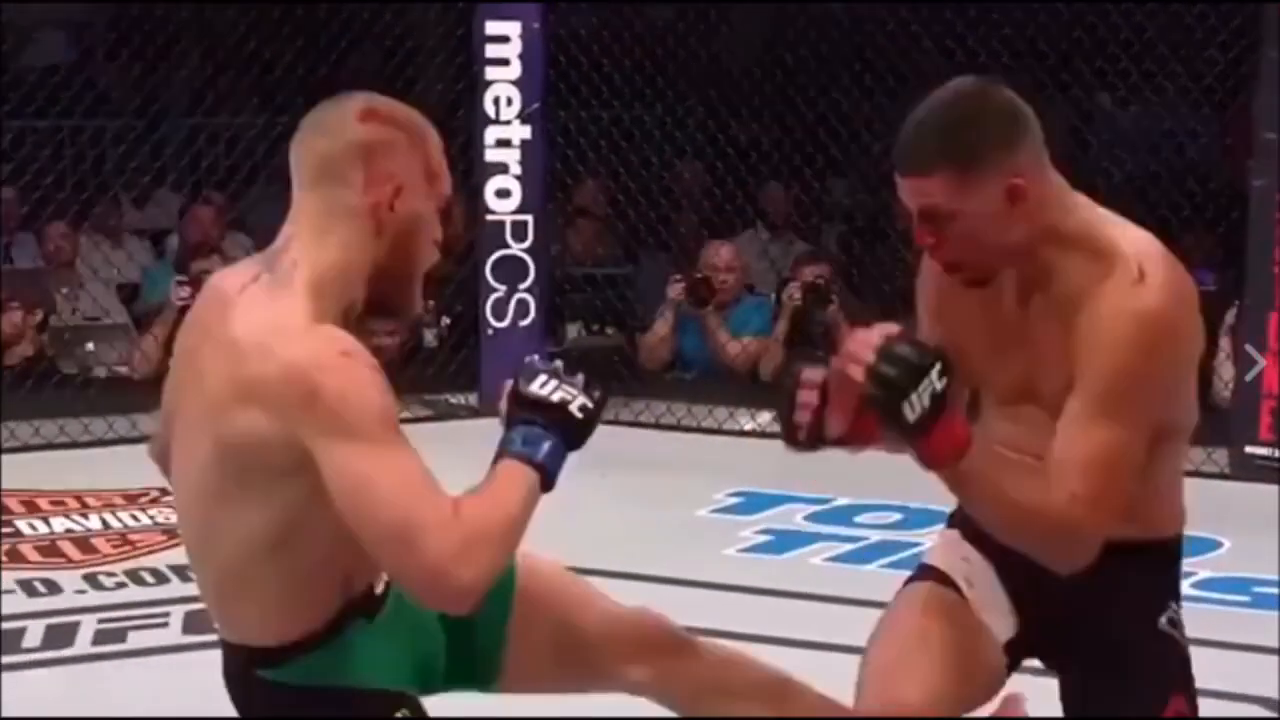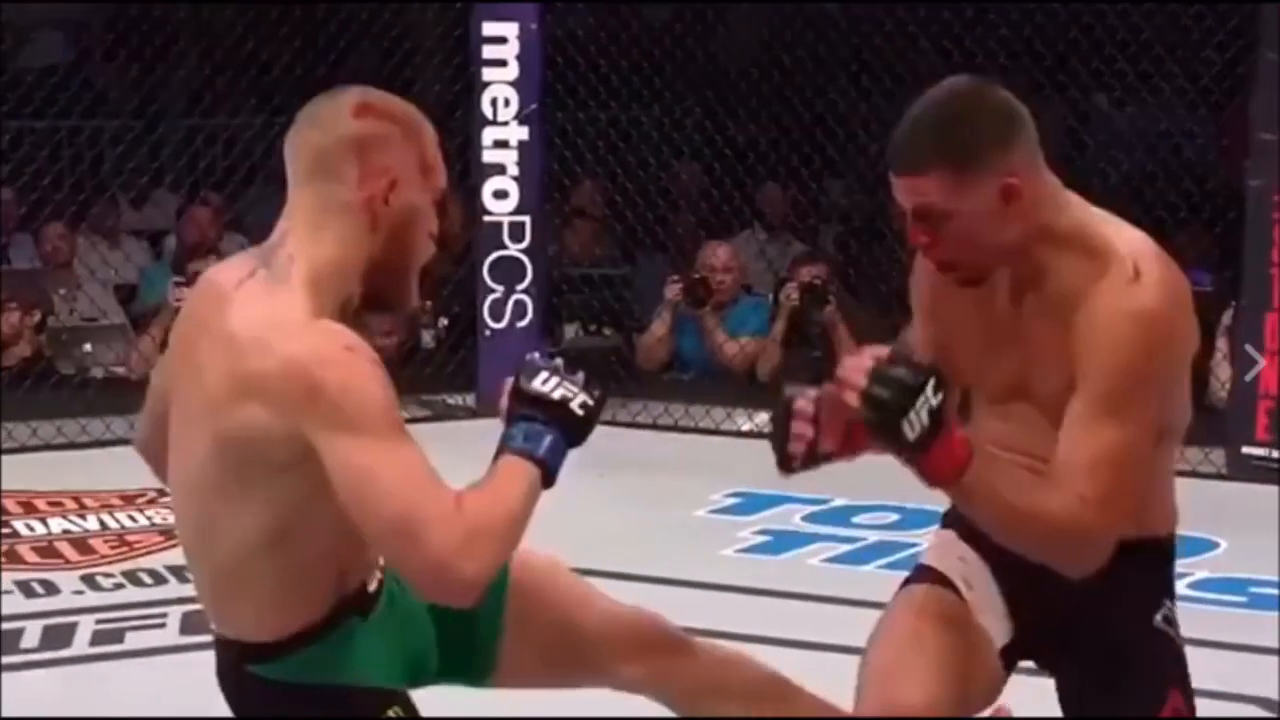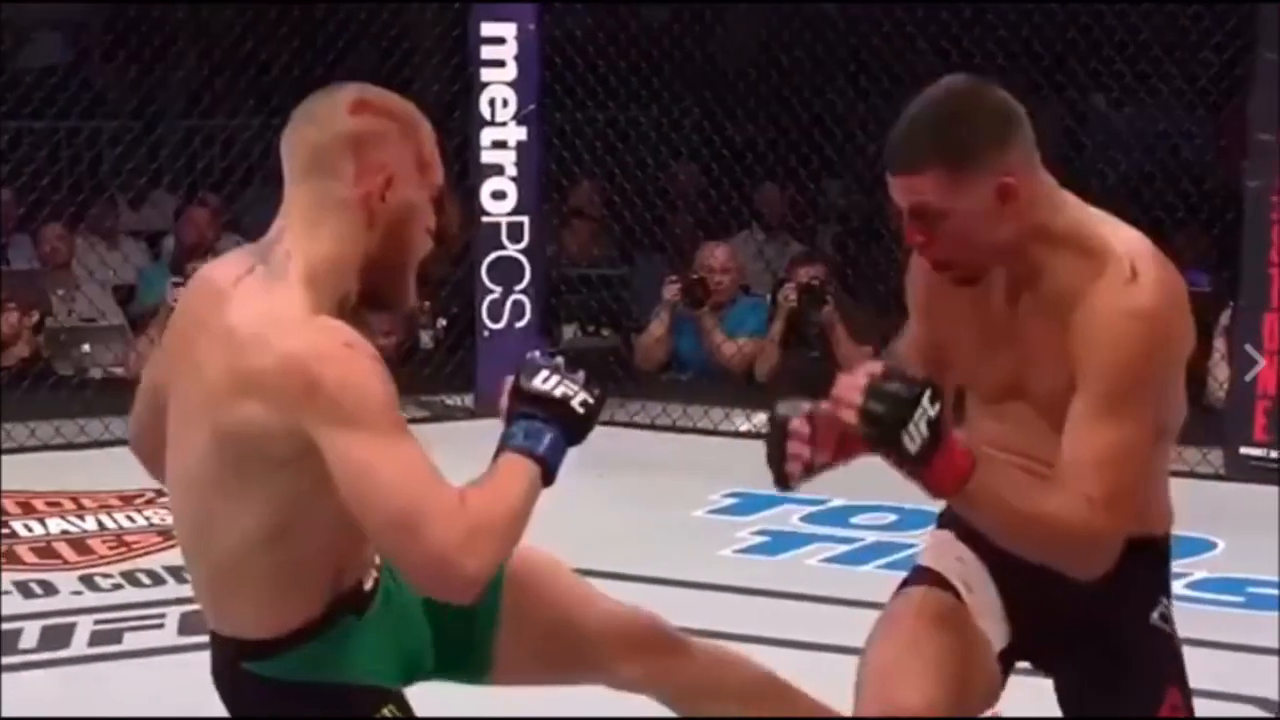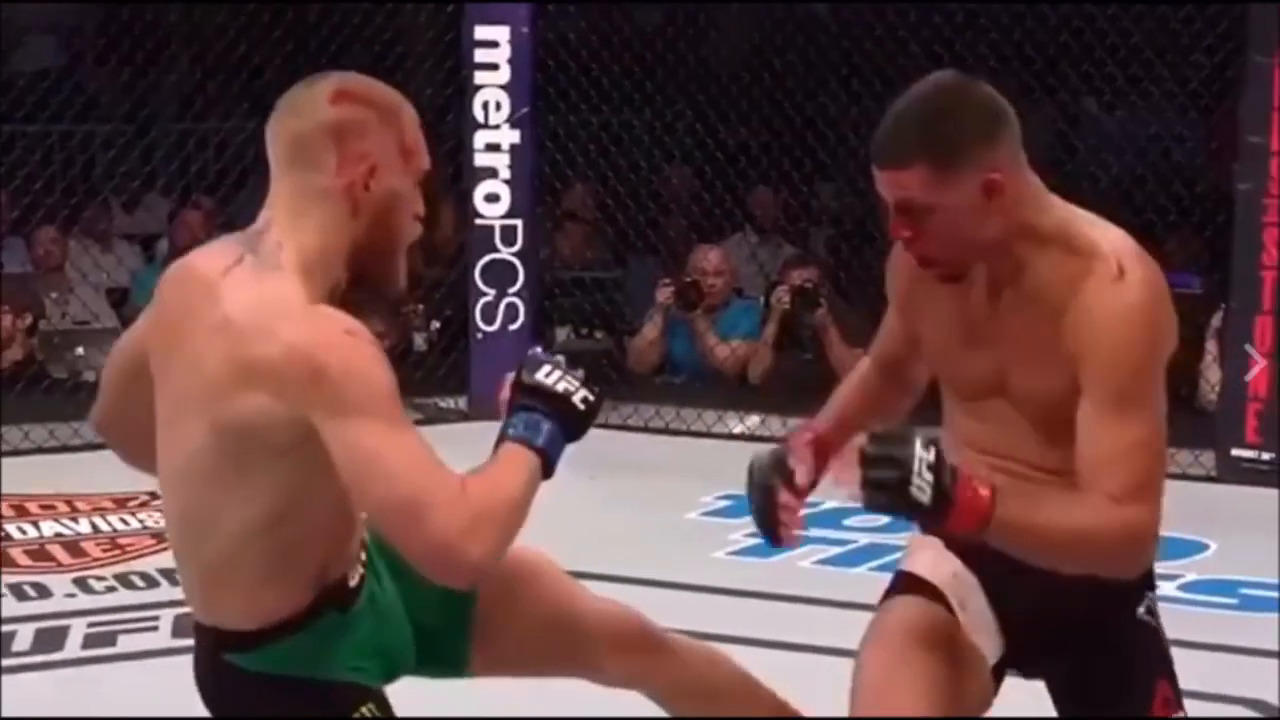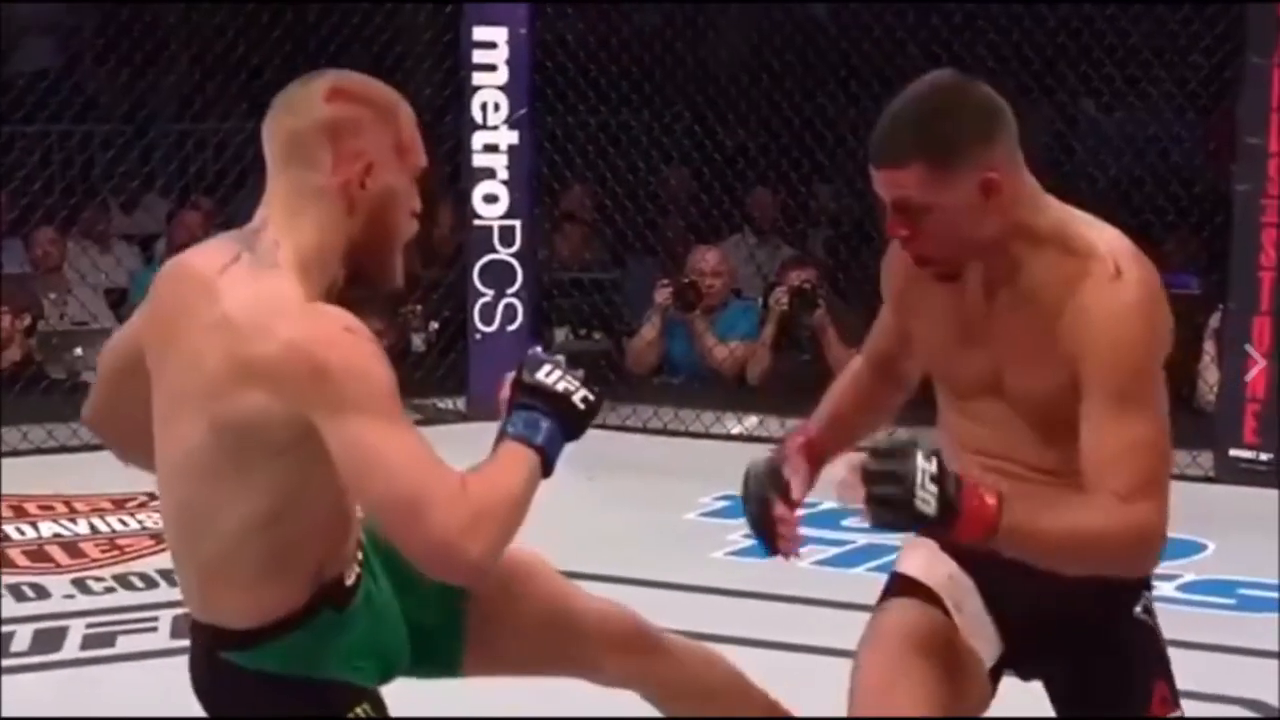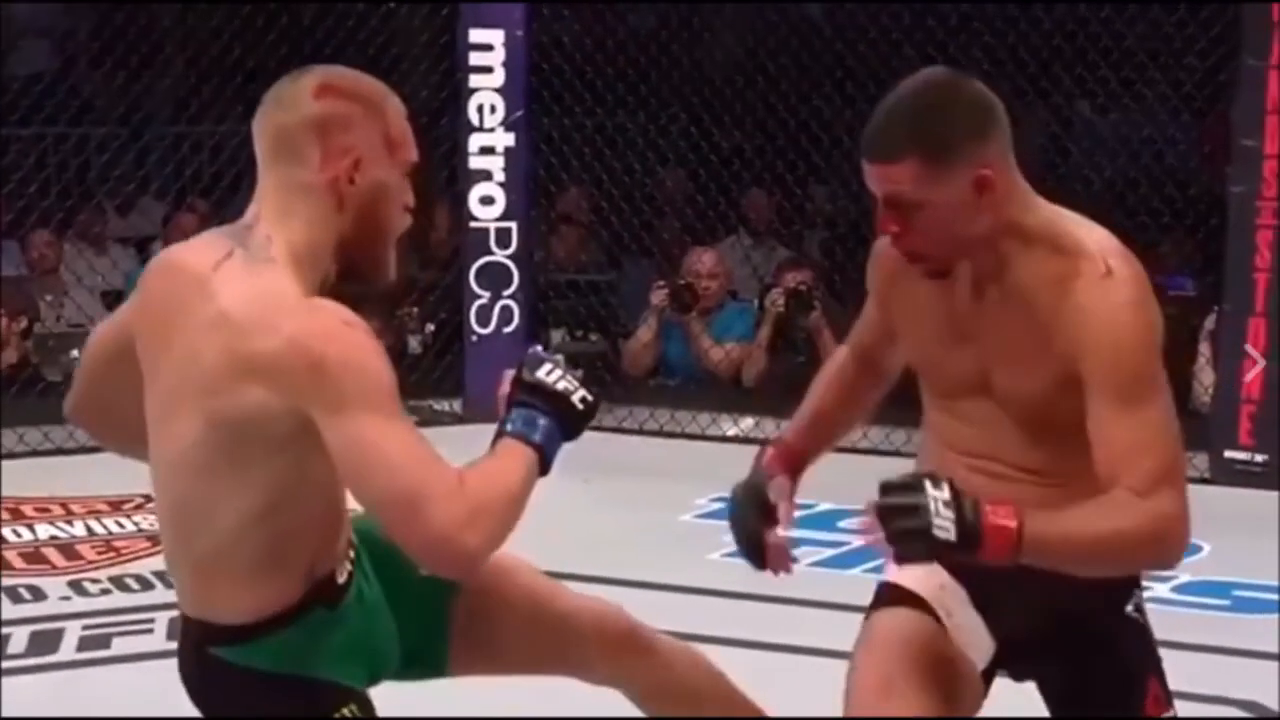
dt=0.1s
person 1, frame 1
left shoulder: (232, 292)
right shoulder: (312, 364)
left elbow: (171, 450)
right elbow: (452, 570)
right wrist: (535, 446)
left hip: (377, 594)
left knee: (647, 648)
person 1, frame 2
left shoulder: (226, 287)
right shoulder: (313, 359)
left elbow: (158, 446)
right elbow: (453, 564)
right wrist: (534, 443)
left hip: (377, 585)
left knee: (645, 647)
person 1, frame 3
left shoulder: (220, 284)
right shoulder: (313, 355)
left elbow: (150, 441)
right elbow: (456, 561)
right wrist: (534, 441)
left hip: (373, 582)
left knee: (640, 644)
person 1, frame 4
left shoulder: (199, 275)
right shoulder: (313, 344)
left elbow: (116, 422)
right elbow: (460, 547)
right wrist: (534, 434)
right hip: (287, 663)
left knee: (624, 640)
person 1, frame 5
left shoulder: (193, 273)
right shoulder: (313, 342)
left elbow: (108, 417)
right elbow: (459, 544)
right wrist: (533, 433)
right hip: (282, 663)
left knee: (620, 639)
person 1, frame 6
left shoulder: (182, 269)
right shoulder: (310, 337)
left elbow: (91, 406)
right elbow: (454, 538)
right wrist: (532, 431)
right hip: (276, 660)
left knee: (607, 637)
person 2, frame 1
left shoulder: (1134, 295)
right shoulder: (952, 264)
left elbow: (1071, 535)
left wrist: (938, 435)
right wrist: (848, 410)
left hip: (1121, 576)
right hip: (989, 544)
person 2, frame 2
left shoulder: (1129, 295)
right shoulder: (944, 263)
left elbow: (1082, 537)
left wrist: (935, 446)
right wrist: (841, 420)
left hip: (1116, 575)
right hip: (985, 542)
person 2, frame 3
left shoulder: (1126, 295)
right shoulder: (940, 264)
left elbow: (1088, 540)
left wrist: (934, 458)
right wrist: (834, 431)
left hip: (1111, 576)
right hip: (980, 543)
person 2, frame 4
left shoulder: (1111, 292)
right shoulder: (919, 262)
left elbow: (1126, 534)
left wrist: (957, 501)
right wrist: (814, 445)
left hip: (1094, 577)
right hip: (962, 556)
person 2, frame 5
left shoulder: (1108, 292)
right shoulder: (915, 262)
left elbow: (1136, 532)
left wrist: (963, 509)
right wrist: (805, 451)
left hip: (1093, 578)
right hip: (956, 558)
person 2, frame 6
left shoulder: (1097, 291)
right shoulder: (900, 260)
left elbow: (1159, 523)
left wrist: (990, 530)
right wrist: (784, 459)
left hip: (1079, 575)
right hip: (943, 564)
